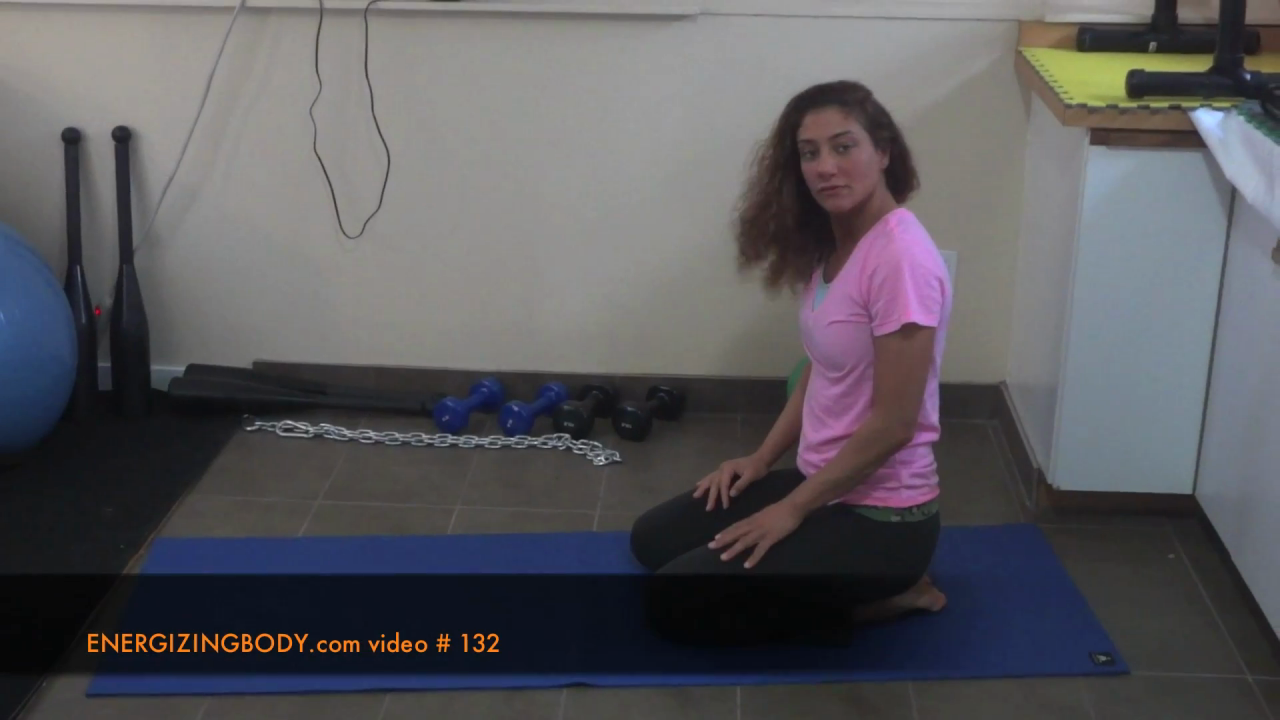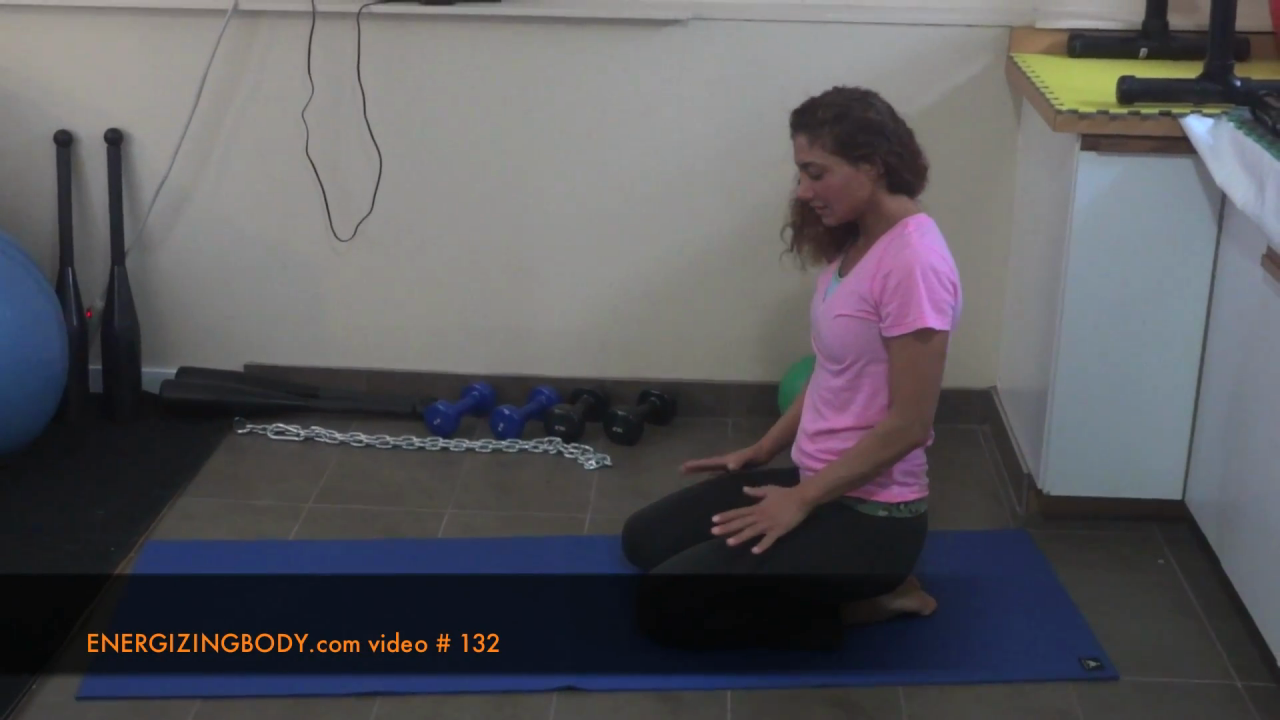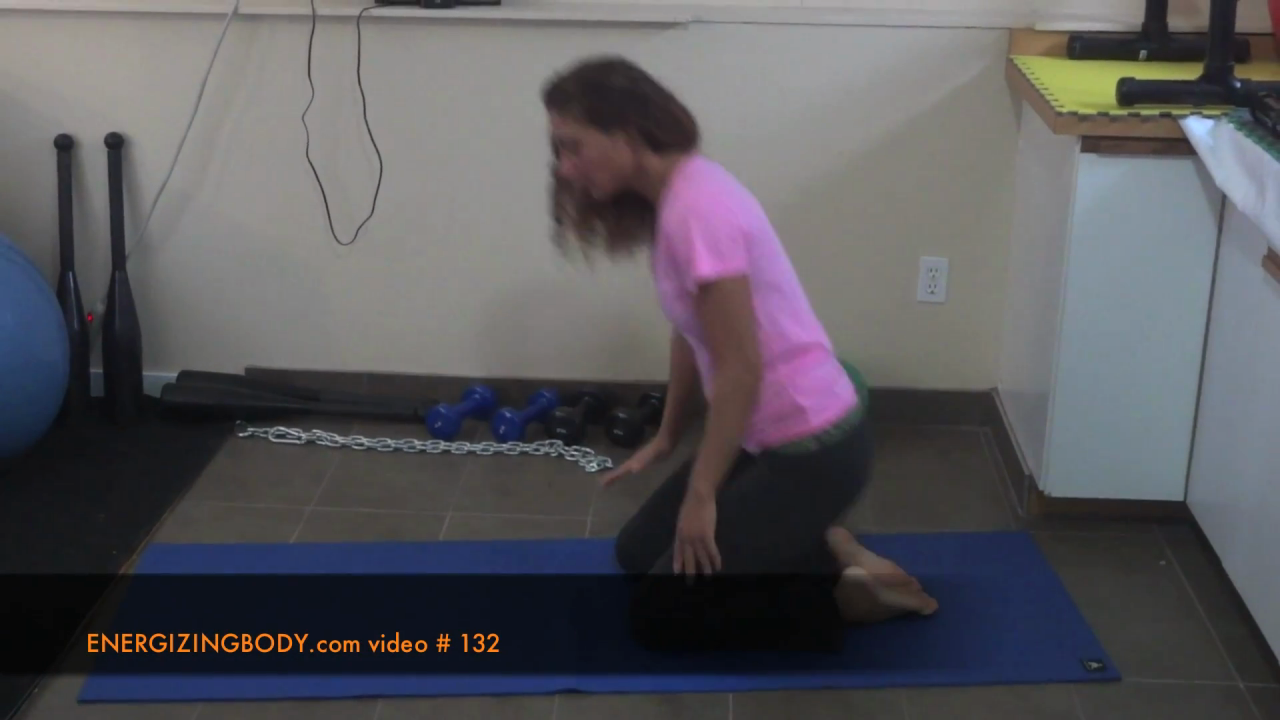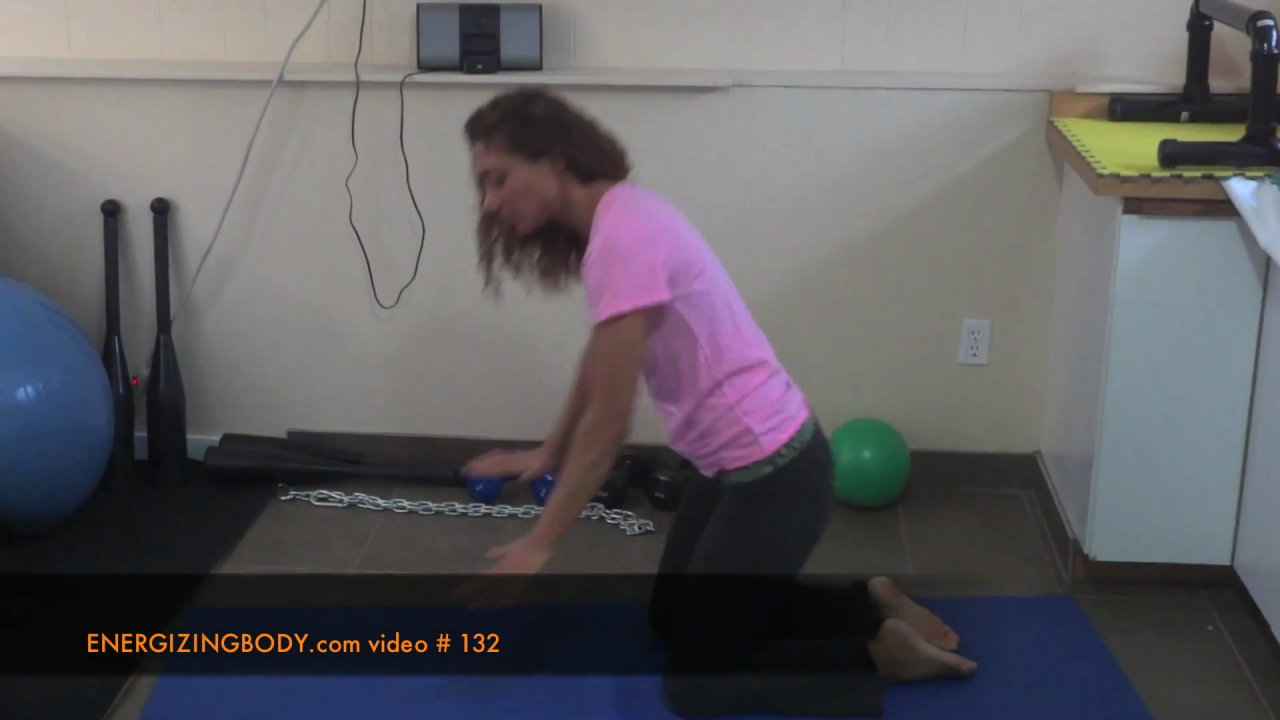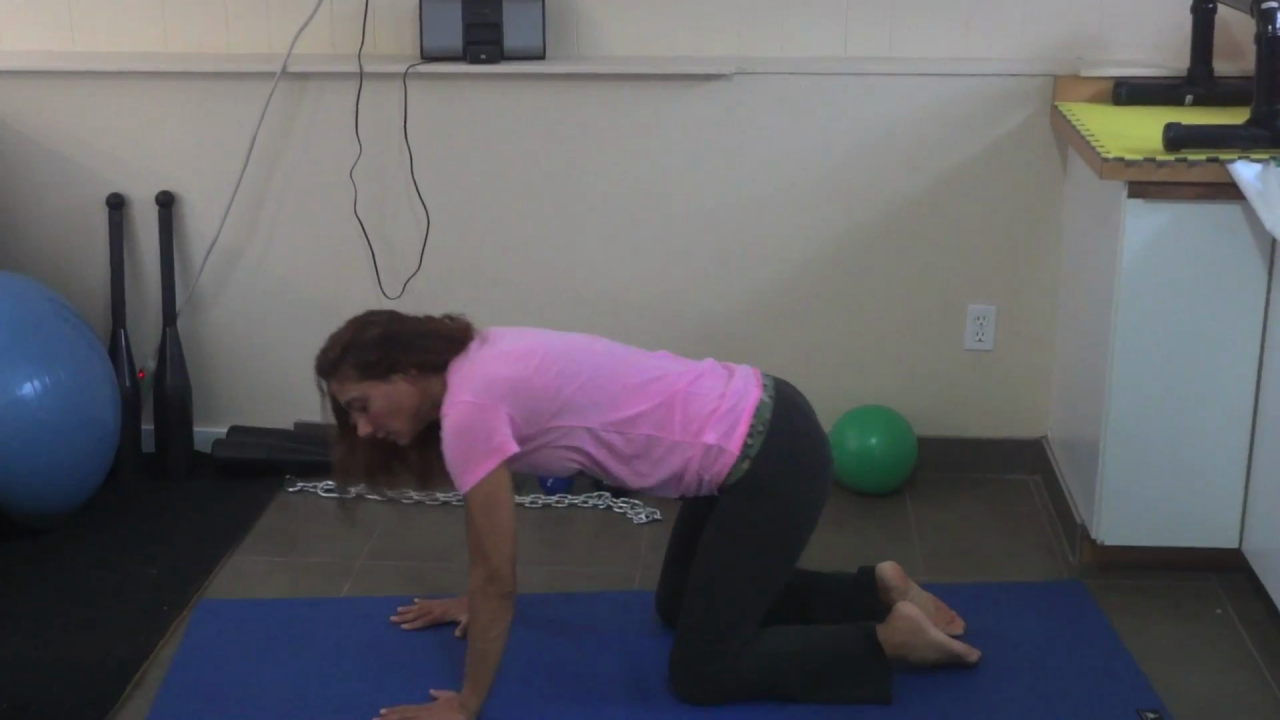
dt=1s
person 1, frame 1
left shoulder: (901, 260)
right shoulder: (834, 245)
left elbow: (894, 425)
left wrist: (793, 510)
right wrist: (762, 460)
left hip: (880, 516)
right hip: (828, 483)
left knee: (674, 603)
right knee: (653, 539)
left ankle: (884, 596)
right ankle: (859, 587)
person 1, frame 2
left shoulder: (914, 263)
right shoulder: (858, 242)
left elbow: (908, 426)
left wrist: (802, 501)
right wrist: (762, 449)
left hip: (871, 513)
right hip: (821, 480)
left knee: (666, 605)
right knee: (645, 539)
left ankle: (867, 597)
right ankle: (854, 581)
person 1, frame 3
left shoulder: (695, 211)
right shoulder: (677, 195)
left elbow: (740, 373)
left wrist: (700, 497)
right wrist: (665, 439)
left hip: (814, 451)
right hip: (769, 441)
right knee: (635, 553)
left ankle: (842, 596)
right ankle: (825, 552)
person 1, frame 4
left shoulder: (622, 238)
right shoulder: (618, 216)
left elbow: (609, 414)
right elbow: (601, 362)
left wrist: (540, 542)
right wrist: (549, 452)
left hip: (772, 474)
right hip: (739, 462)
right knee: (673, 619)
left ankle: (883, 650)
right ankle: (865, 604)
person 1, frame 5
left shoulder: (467, 410)
right shoulder: (476, 363)
left elbow: (497, 580)
right wrist: (472, 601)
left hip: (770, 460)
right hip: (756, 423)
right knee: (678, 607)
left ankle: (890, 637)
right ankle: (876, 589)
